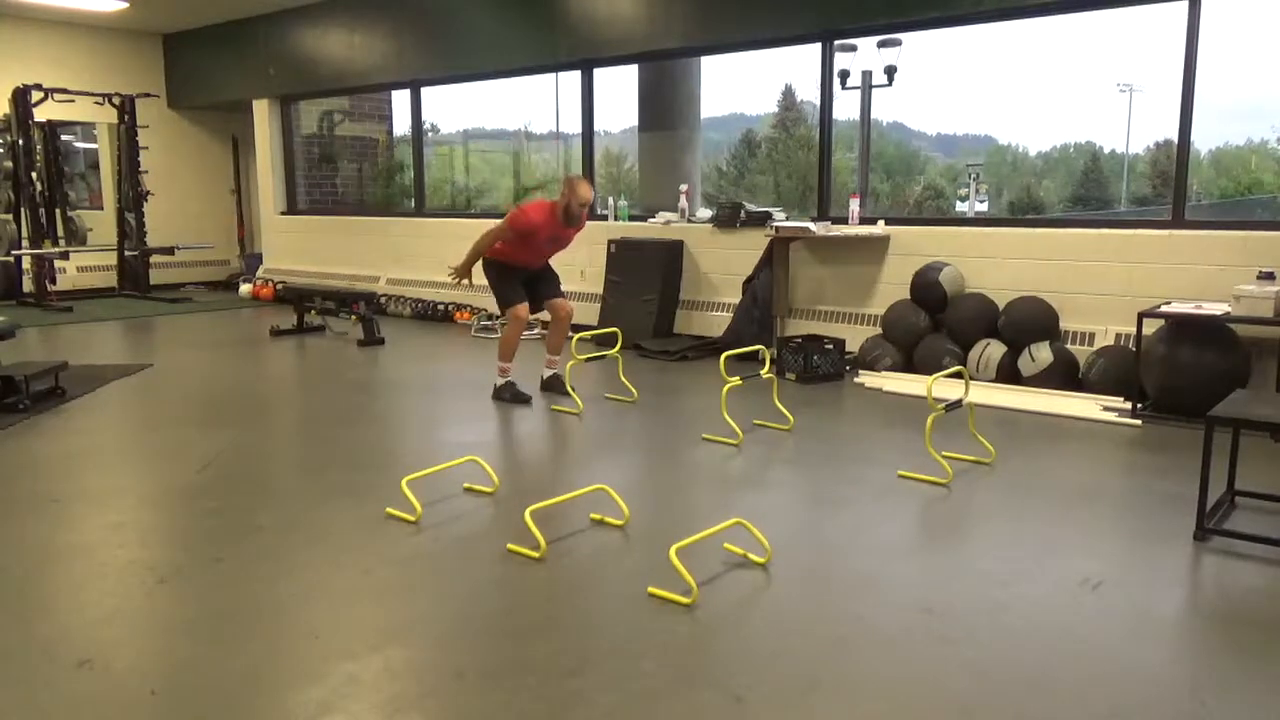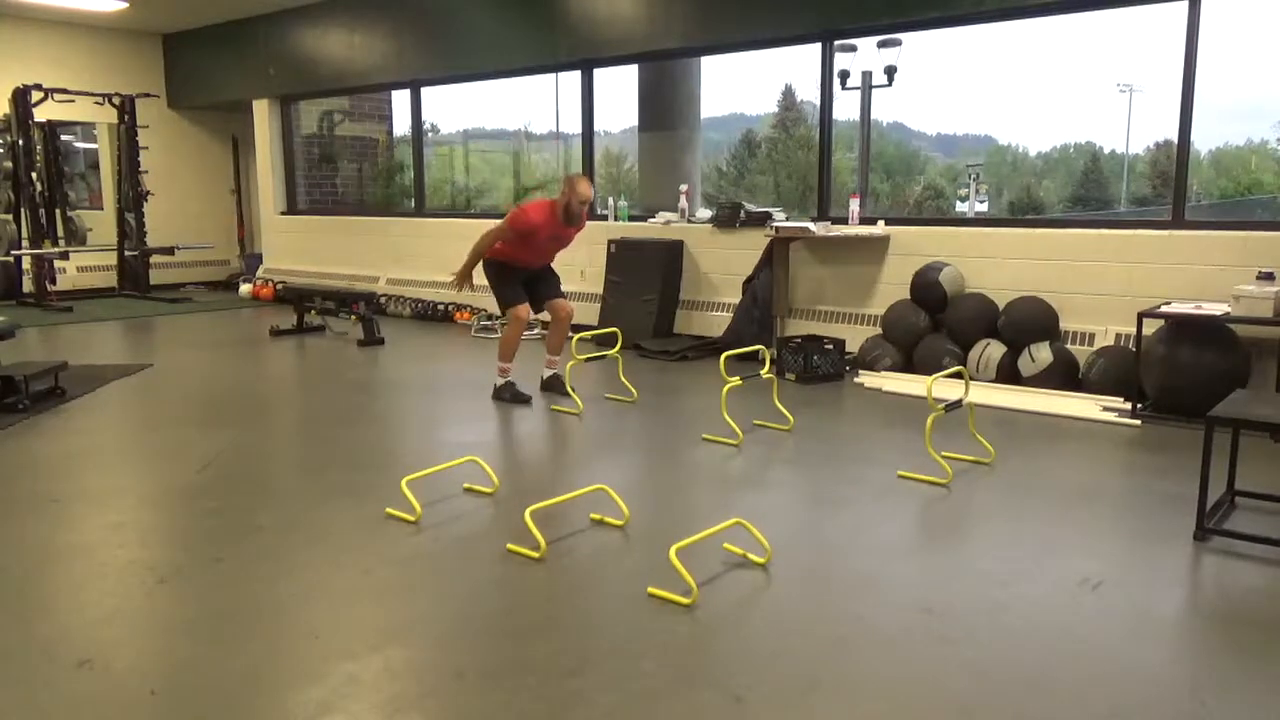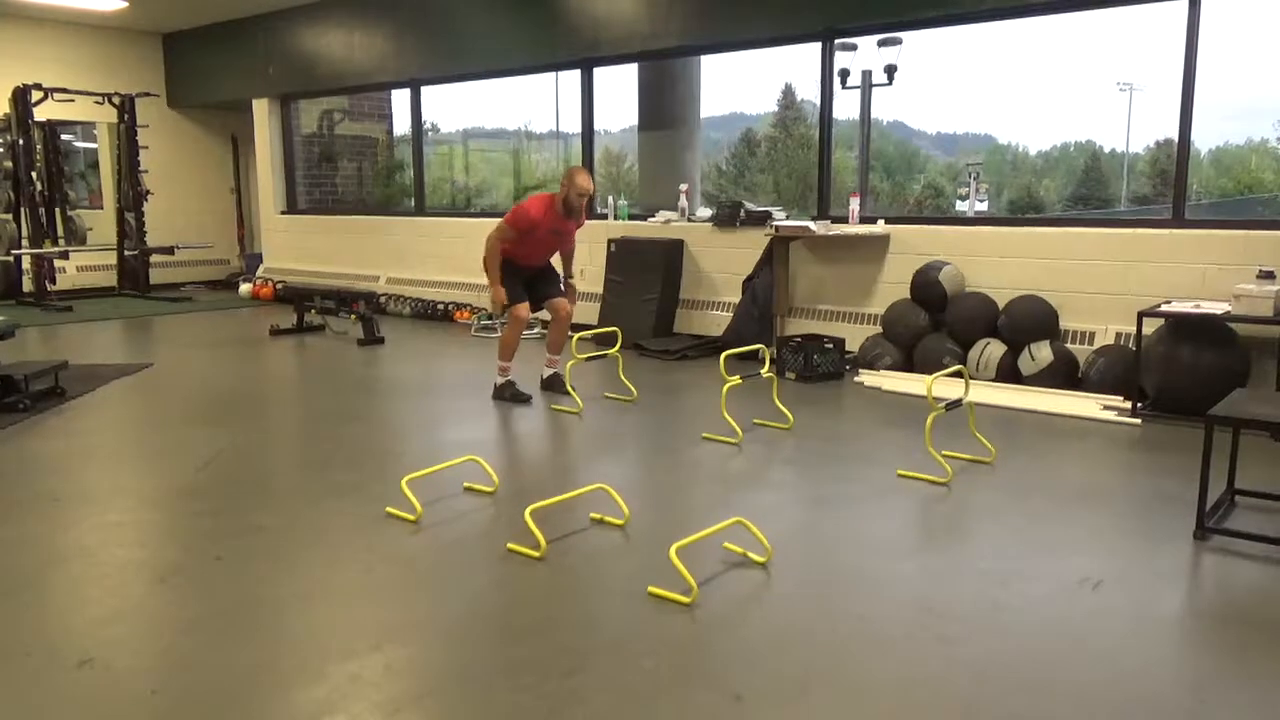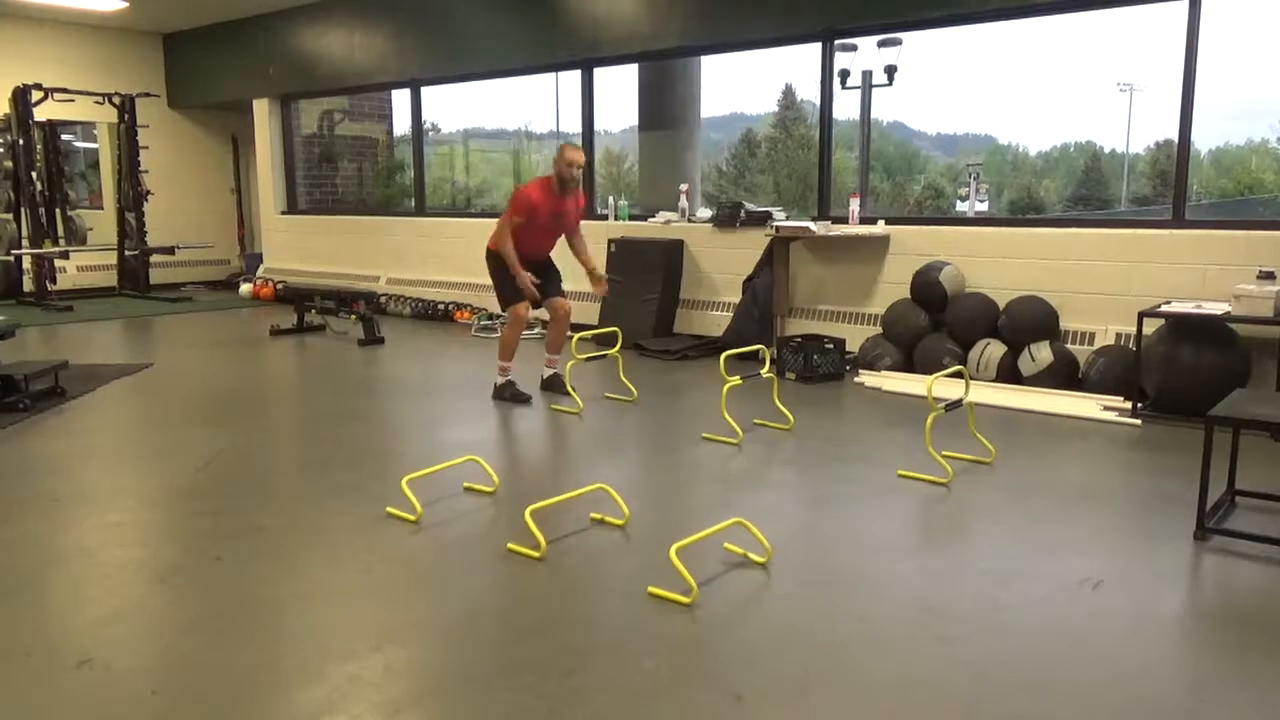
dt=0.2s
person 1, frame 1
left shoulder: (578, 221)
right shoulder: (531, 216)
right elbow: (491, 237)
right wrist: (466, 266)
left hip: (535, 266)
right hip: (503, 264)
left knee: (564, 311)
right knee: (520, 315)
left ankle: (550, 375)
right ankle: (502, 383)
person 1, frame 2
left shoulder: (577, 221)
right shoulder: (531, 216)
right elbow: (490, 238)
left wrist: (548, 269)
right wrist: (466, 270)
left hip: (536, 266)
right hip: (503, 264)
left knee: (564, 312)
right knee: (520, 316)
left ankle: (550, 375)
right ankle: (502, 383)
person 1, frame 3
left shoulder: (578, 215)
right shoulder: (531, 211)
right elbow: (494, 240)
left wrist: (569, 279)
right wrist: (496, 286)
left hip: (538, 265)
right hip: (507, 264)
left knee: (563, 311)
right knee: (520, 315)
left ankle: (550, 374)
right ankle: (502, 383)
person 1, frame 4
left shoulder: (578, 200)
right shoulder: (530, 194)
left elbow: (574, 234)
right elbow: (503, 232)
left wrist: (591, 270)
right wrist: (519, 273)
left hip: (538, 258)
right hip: (505, 257)
left knee: (562, 310)
right knee: (520, 314)
left ankle: (550, 374)
right ankle: (502, 382)
